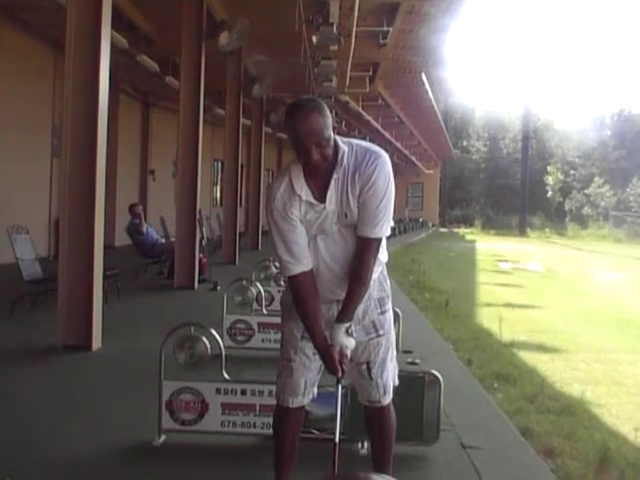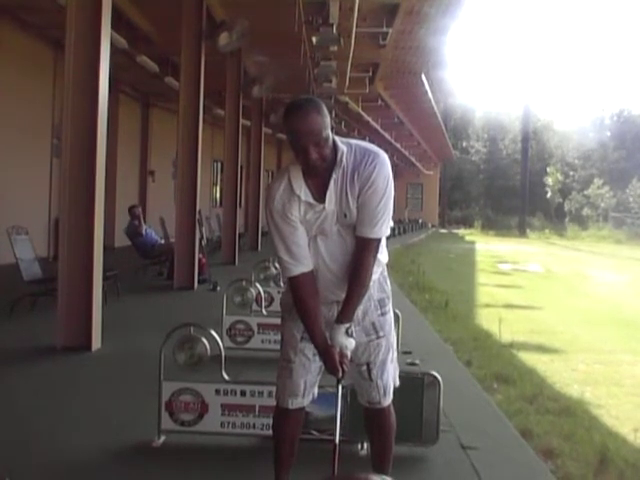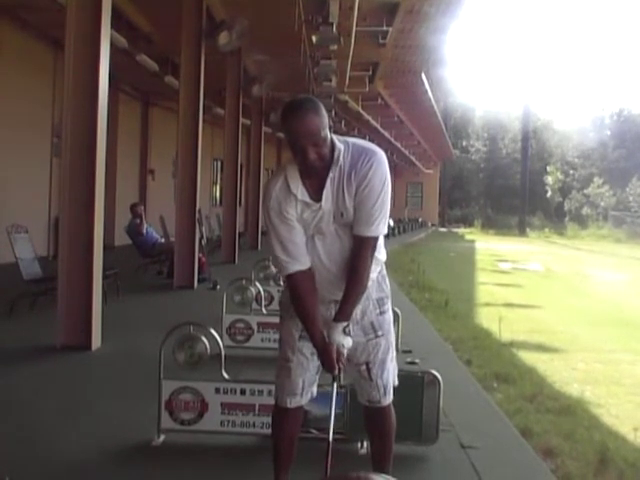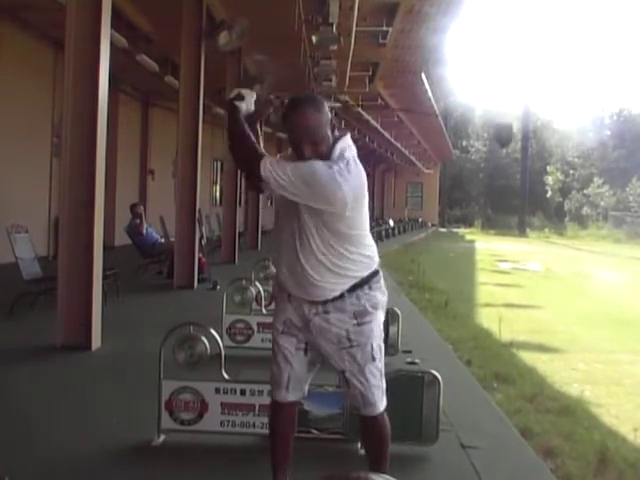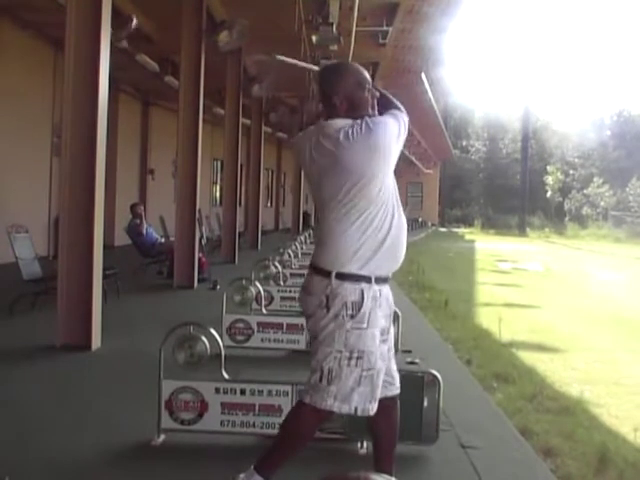
dt=1s
person 1, frame 1
left shoulder: (372, 163)
right shoulder: (282, 192)
left elbow: (369, 247)
right elbow: (298, 272)
left wrist: (344, 323)
right wrist: (321, 342)
left hip: (365, 295)
right hip: (308, 298)
left knee: (378, 395)
right knee: (290, 397)
person 1, frame 2
left shoulder: (371, 163)
right shoulder: (282, 193)
left elbow: (367, 250)
right elbow: (299, 273)
left wrist: (343, 324)
right wrist: (321, 343)
left hip: (365, 296)
right hip: (308, 300)
left knee: (378, 397)
right knee: (290, 398)
person 1, frame 3
left shoulder: (369, 162)
right shoulder: (278, 191)
left elbow: (365, 248)
right elbow: (296, 271)
left wrist: (342, 321)
right wrist: (320, 339)
left hip: (364, 296)
right hip: (306, 299)
left knee: (378, 396)
right knee: (289, 397)
person 1, frame 4
left shoulder: (335, 178)
right shoulder: (307, 164)
left elbow: (254, 166)
left wrist: (235, 116)
right wrist: (245, 123)
left hip: (350, 305)
right hip: (294, 300)
left knee: (370, 403)
right knee: (284, 396)
person 1, frame 5
left shoulder: (313, 141)
right shoulder: (374, 136)
right elbow: (400, 112)
right wrist: (361, 86)
left hip: (366, 290)
right hip: (347, 292)
left knee: (385, 390)
right knee: (325, 398)
